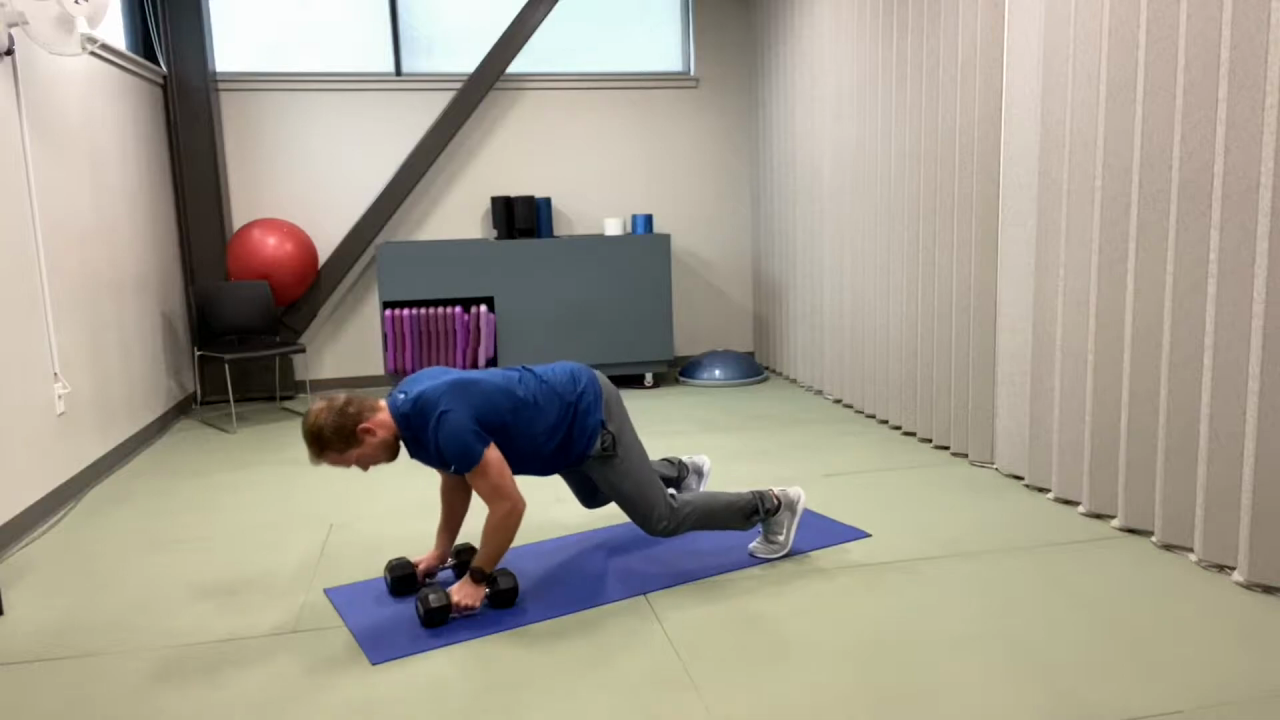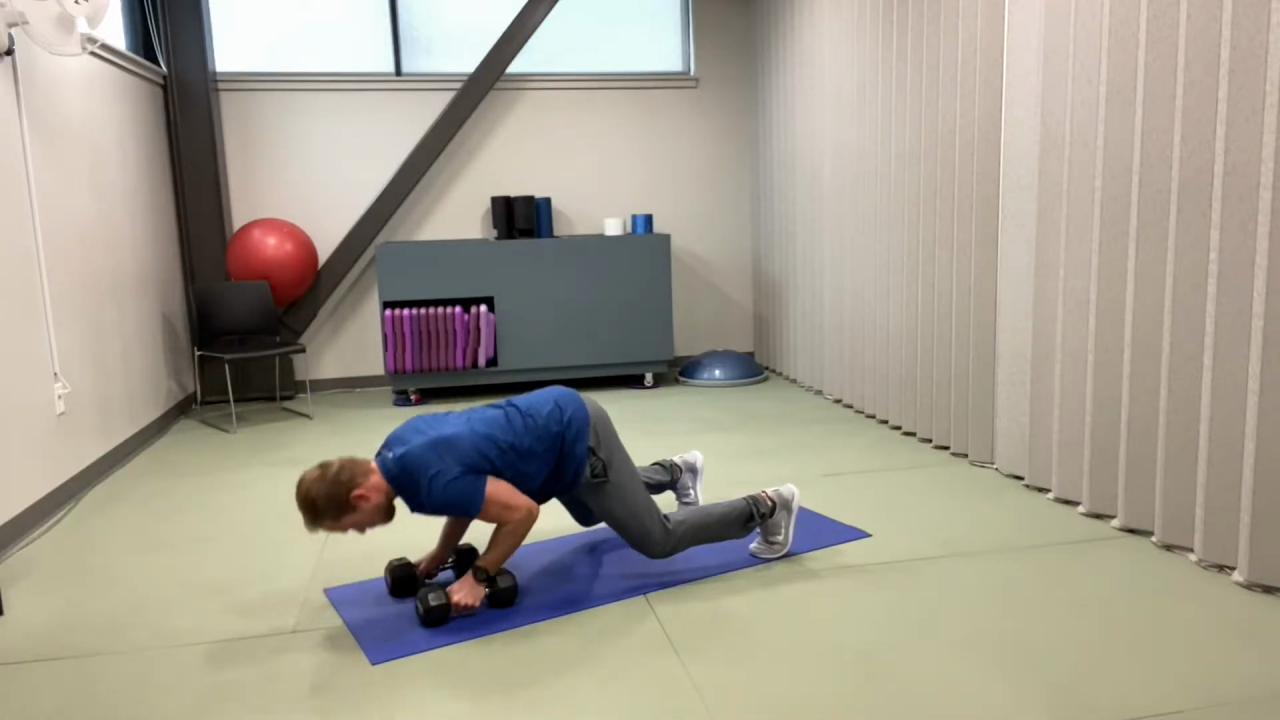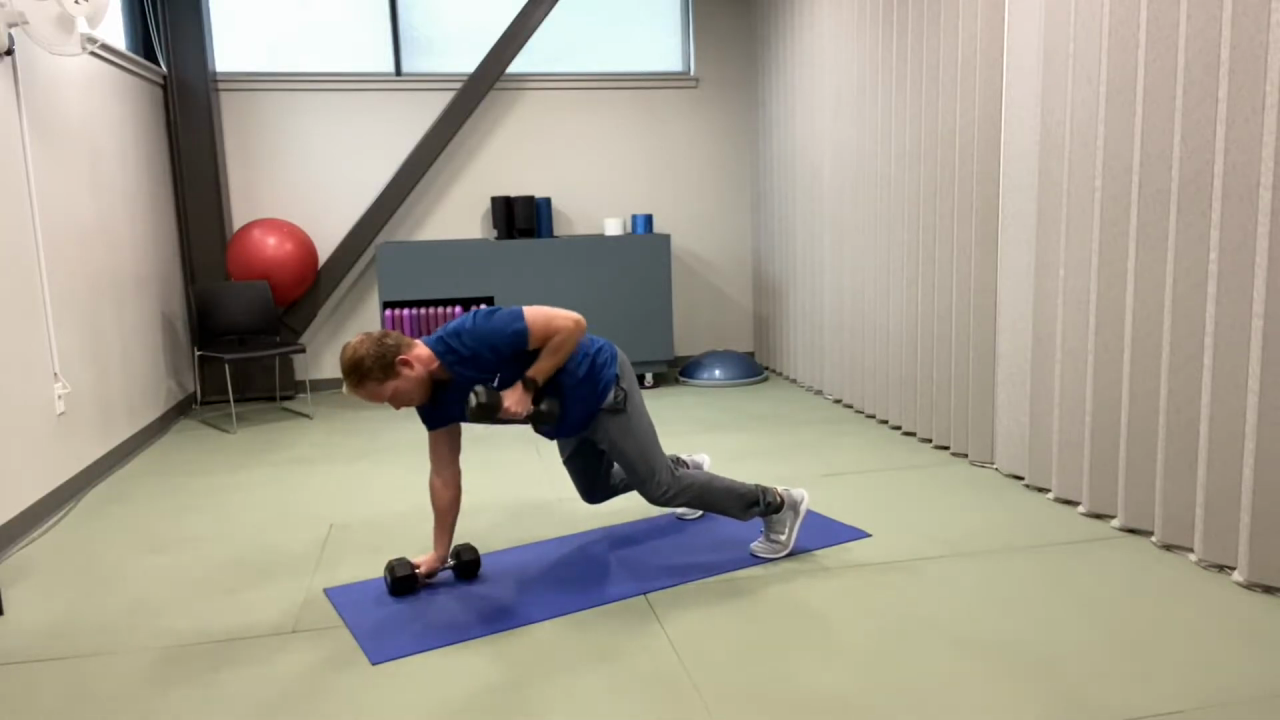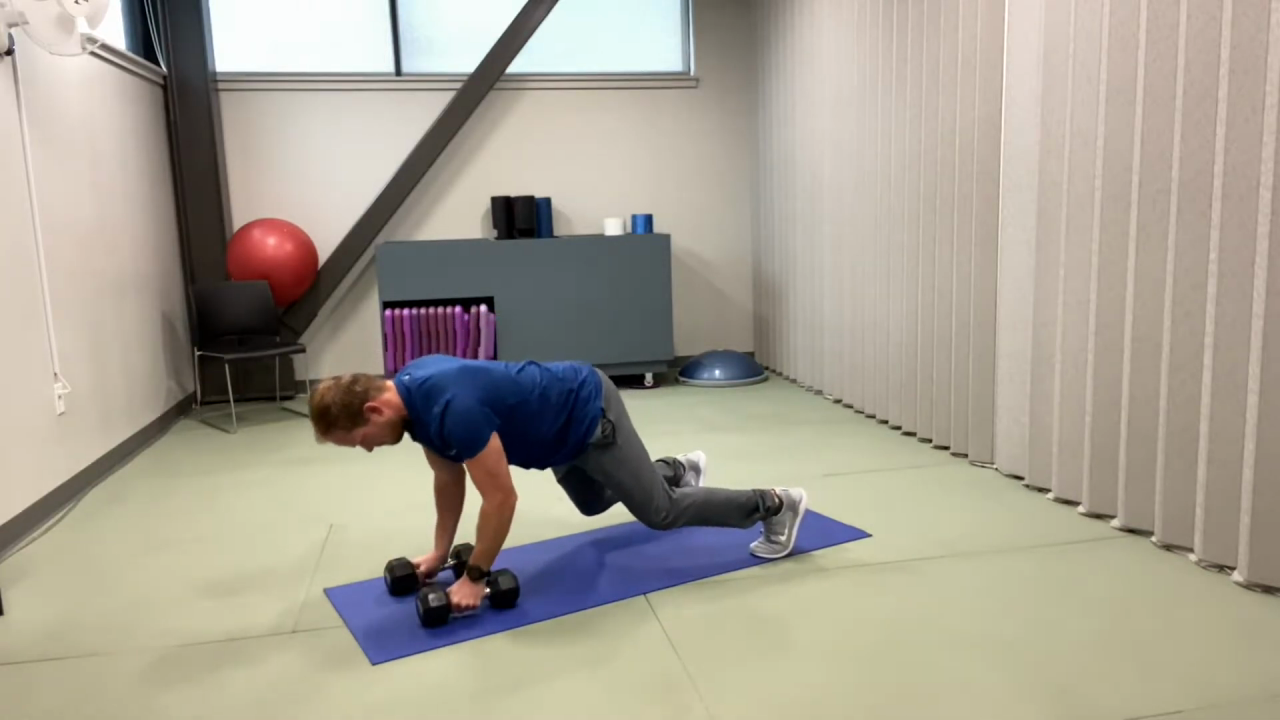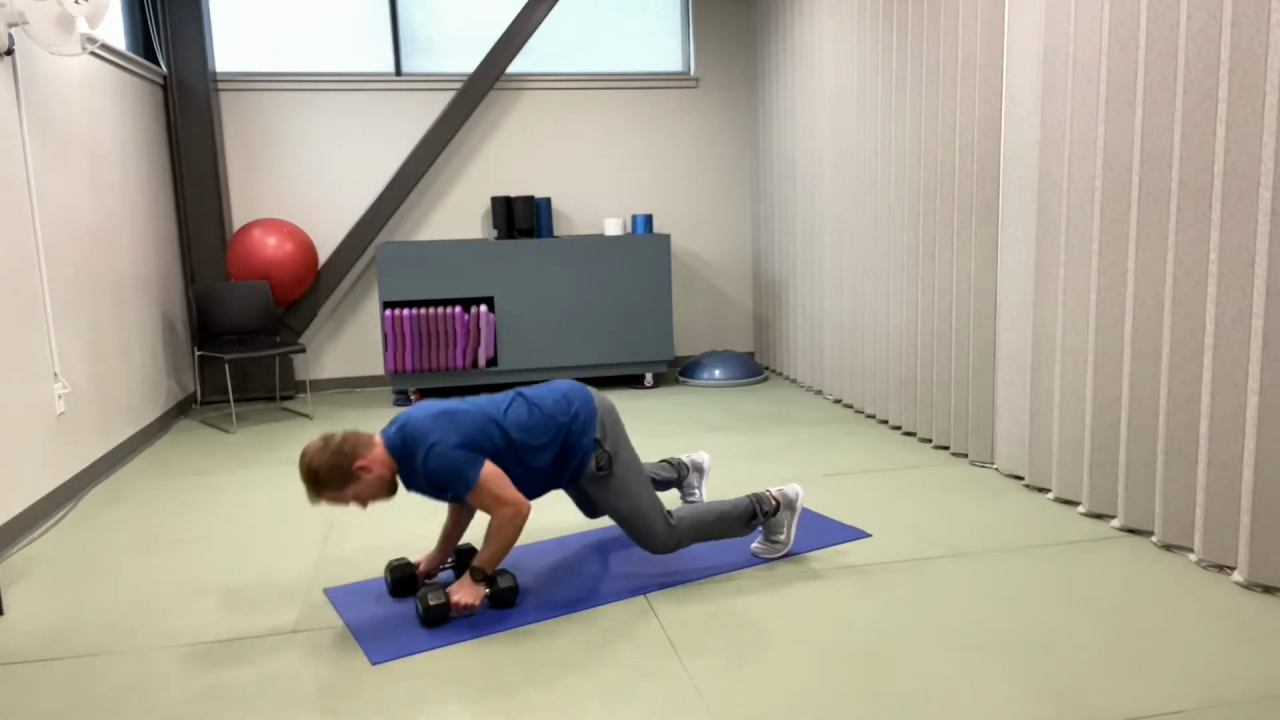
dt=1s
person 1, frame 1
left shoulder: (444, 422)
right shoulder: (408, 406)
left elbow: (507, 505)
right elbow: (456, 479)
left wrist: (477, 579)
right wrist: (440, 551)
left hip: (588, 414)
right hip: (569, 408)
left knee: (661, 516)
right knee: (596, 496)
left ankle: (772, 505)
right ankle: (681, 470)
person 1, frame 2
left shoulder: (434, 479)
right shoulder: (395, 452)
left elbow: (523, 511)
left wrist: (478, 577)
right wrist: (441, 554)
left hip: (576, 437)
right hip: (556, 413)
left knee: (658, 539)
right knee: (591, 514)
left ankle: (768, 506)
right ankle: (676, 471)
person 1, frame 3
left shoulder: (478, 333)
right shoulder: (433, 390)
left elbow: (572, 324)
right elbow: (445, 473)
left wrist: (526, 386)
right wrist: (439, 553)
left hip: (600, 383)
right hip: (566, 412)
left knee: (657, 486)
right knee: (597, 491)
left ankle: (776, 503)
right ankle: (685, 467)
person 1, frame 4
left shoulder: (452, 406)
right shoulder: (410, 393)
left elbow: (500, 498)
right elbow: (448, 477)
left wrist: (474, 577)
right wrist: (440, 552)
left hip: (588, 411)
right hip: (563, 417)
left knee: (659, 510)
right knee: (593, 502)
left ankle: (775, 504)
right ankle: (678, 469)
person 1, frame 5
left shoulder: (433, 453)
right shoulder: (401, 437)
left elbow: (514, 507)
right elbow: (470, 485)
left wrist: (477, 578)
right wrist: (440, 555)
left hip: (584, 430)
right hip: (565, 411)
left knee: (660, 534)
right knee: (599, 505)
left ankle: (771, 505)
right ankle: (682, 470)
